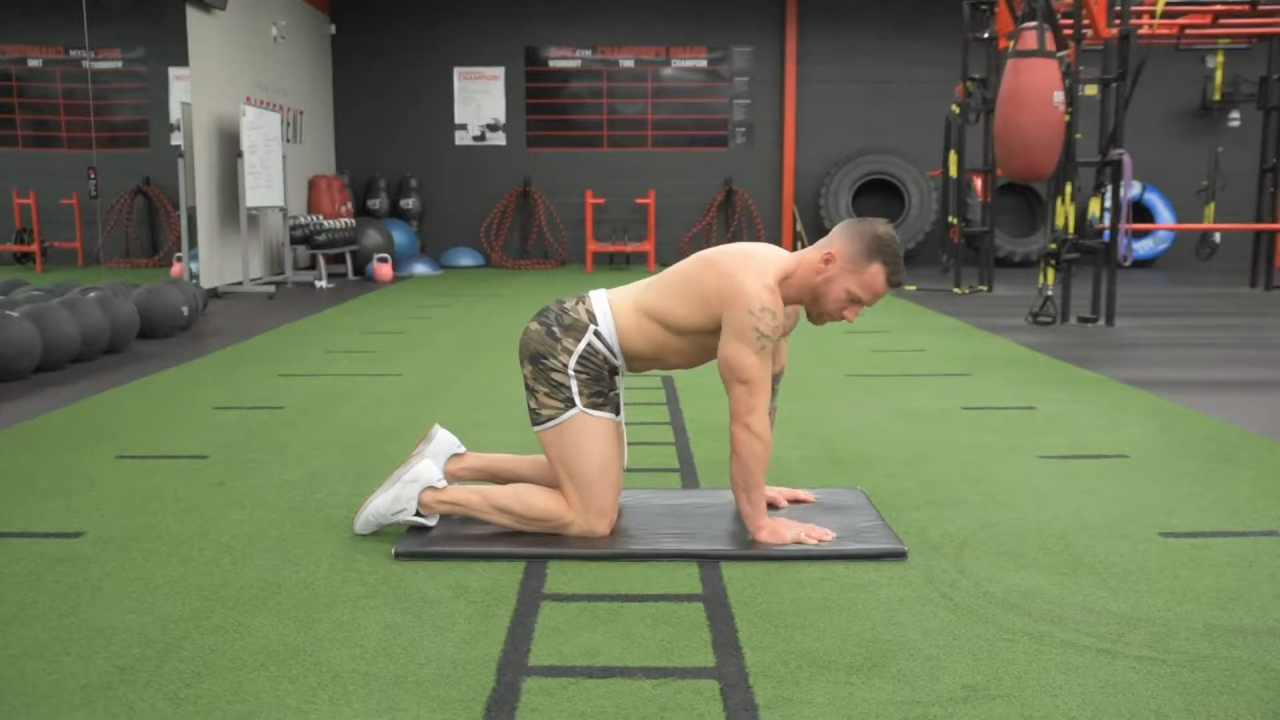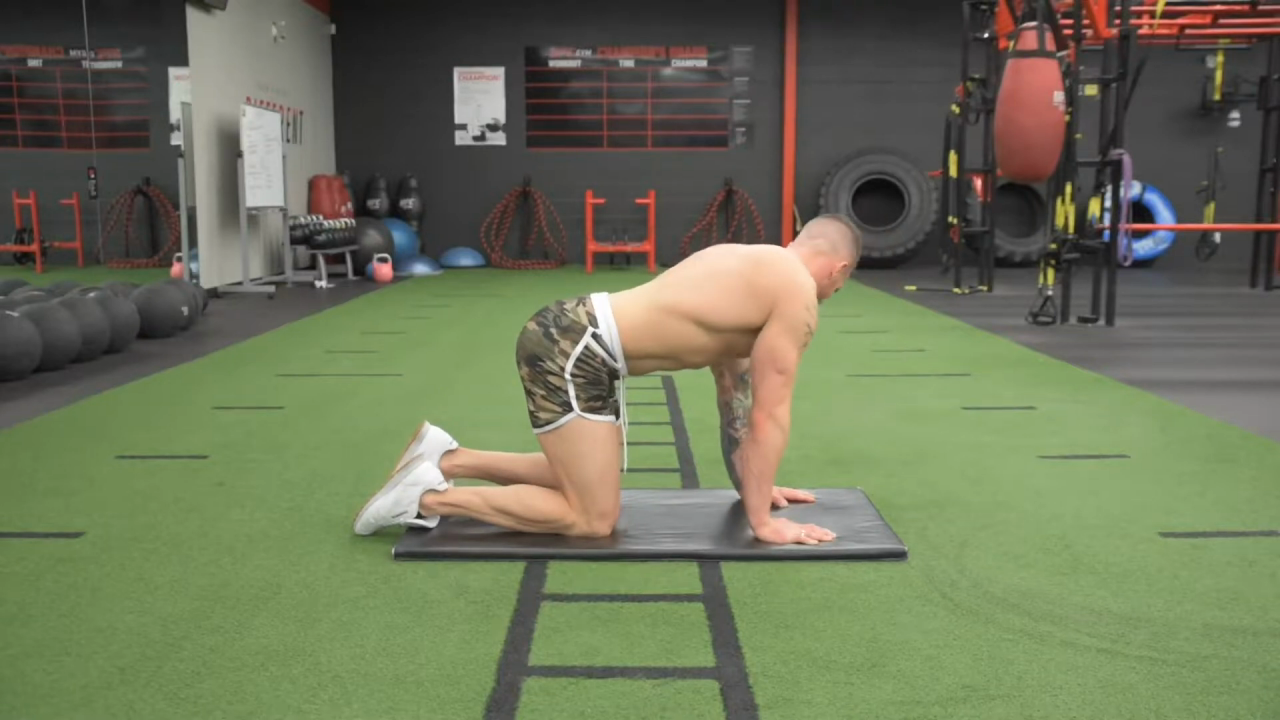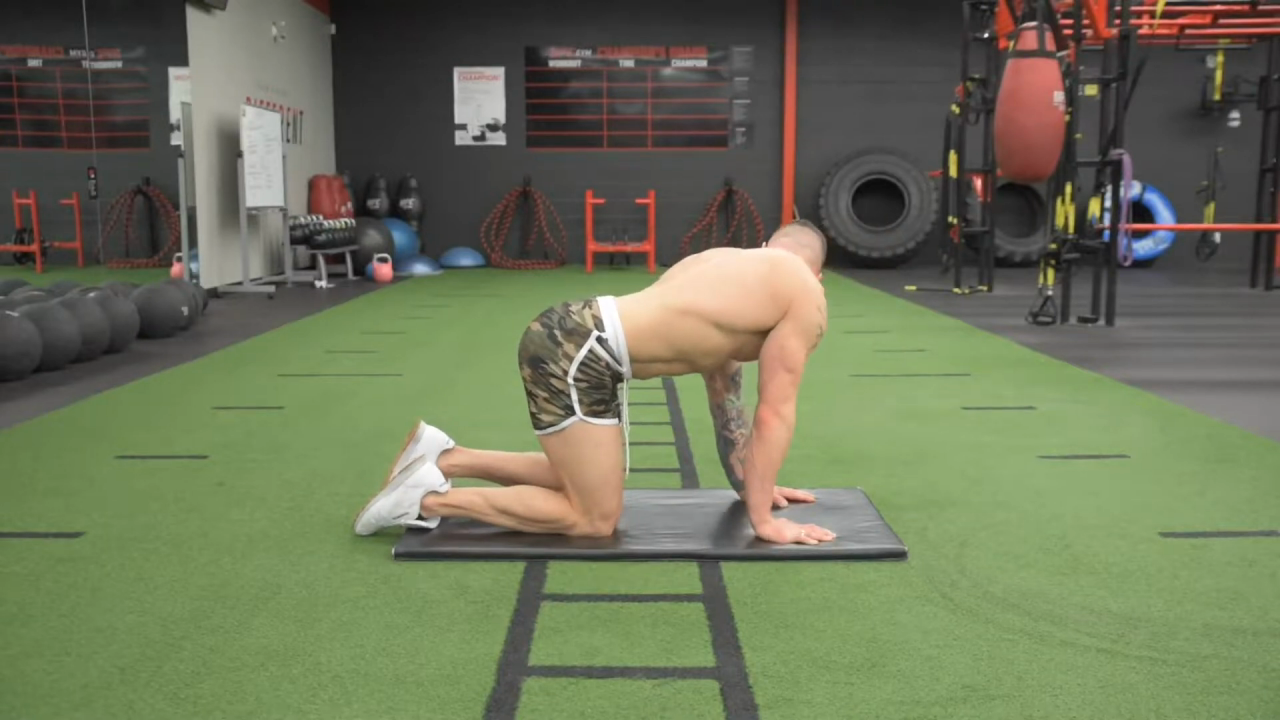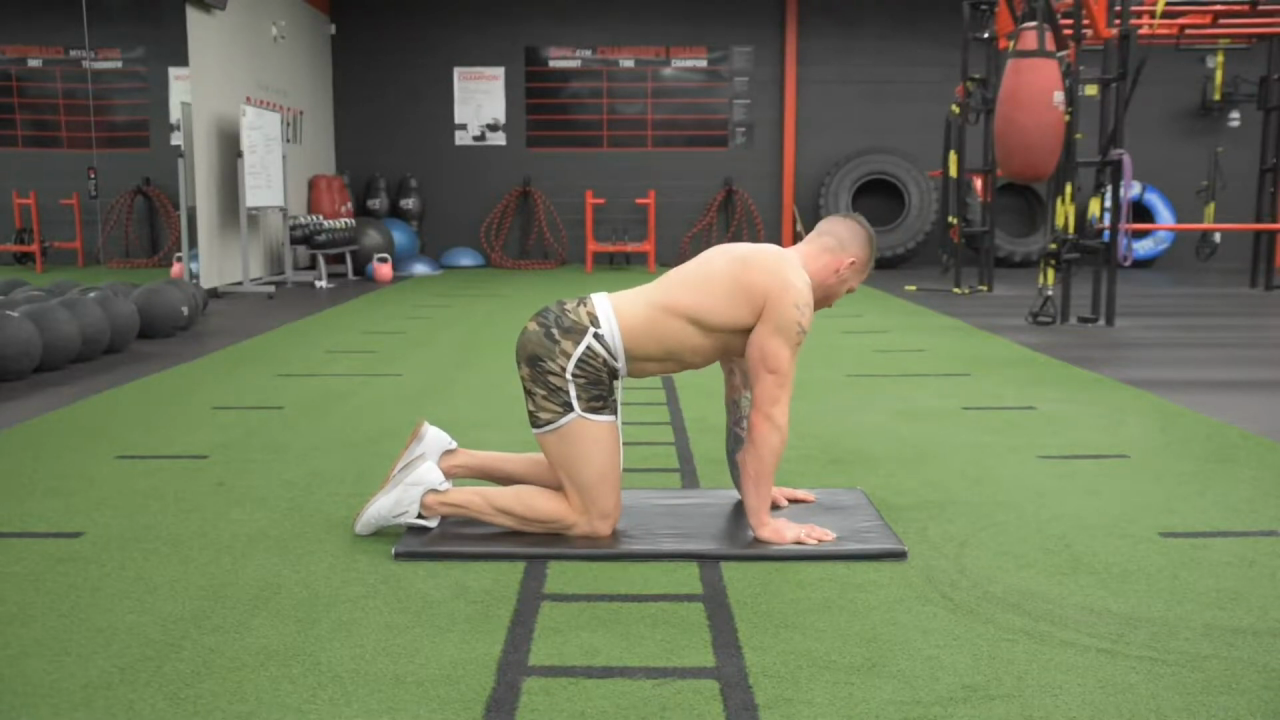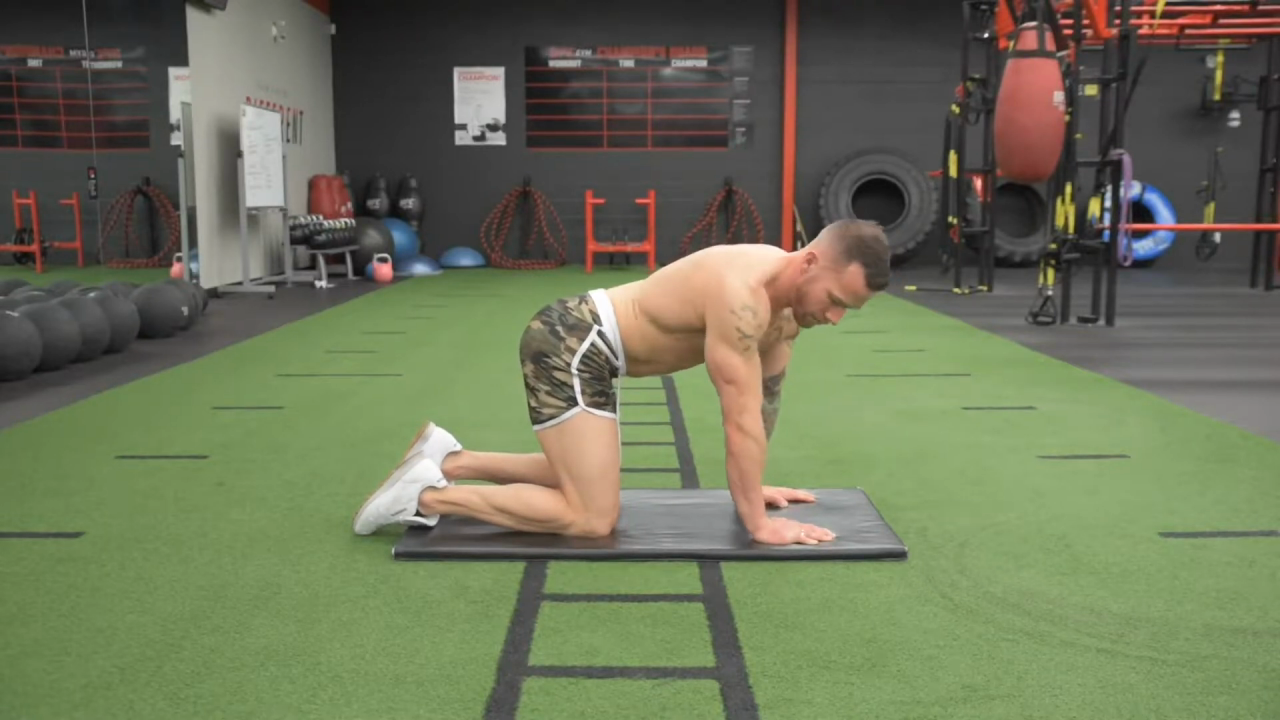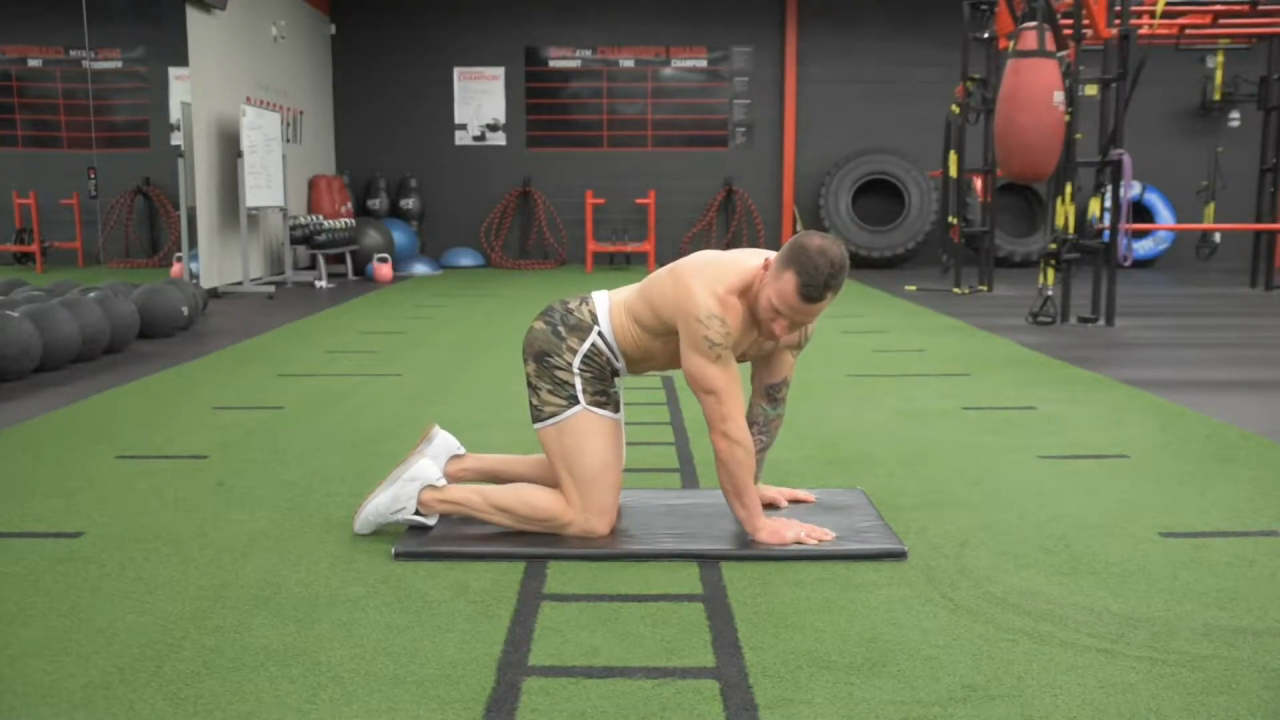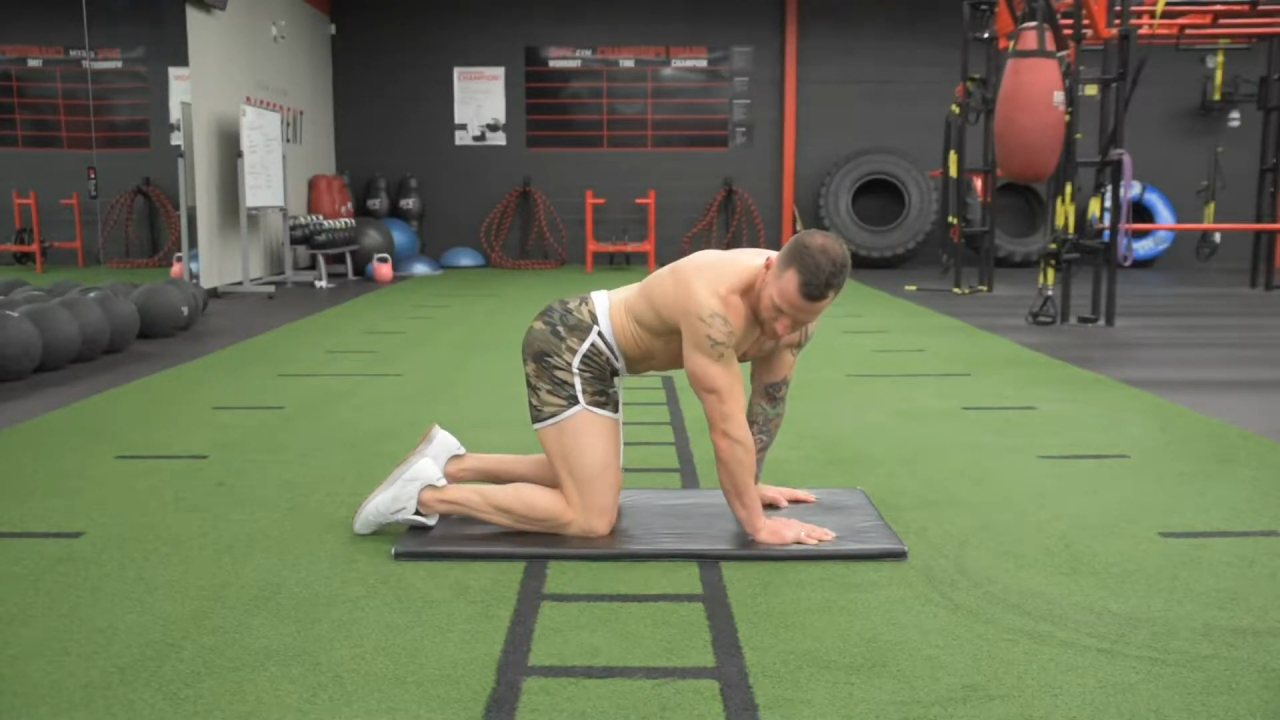
dt=0.7s
person 1, frame 1
left shoulder: (780, 291)
right shoulder: (757, 295)
left elbow: (764, 397)
right elbow: (748, 421)
left wrist: (753, 487)
right wrist: (759, 522)
left hip: (580, 347)
right hip: (566, 349)
left knee: (587, 481)
right knee: (593, 518)
left ankle: (453, 463)
right ankle: (428, 495)
person 1, frame 2
left shoulder: (754, 269)
right shoulder: (796, 292)
left elbow: (733, 392)
right elbow: (768, 415)
left wrist: (751, 486)
right wrist: (762, 520)
left hip: (569, 337)
right hip: (571, 354)
left knee: (582, 479)
right knee: (593, 520)
left ankle: (446, 459)
right ankle: (428, 496)
person 1, frame 3
left shoulder: (733, 262)
right shoulder: (806, 298)
left elbow: (725, 395)
right elbow: (776, 413)
left wrist: (750, 485)
right wrist: (762, 517)
left hip: (570, 336)
right hip: (576, 357)
left knee: (582, 477)
right knee: (595, 519)
left ankle: (442, 458)
right ankle: (428, 498)
person 1, frame 4
left shoulder: (757, 270)
right shoulder: (791, 292)
left elbow: (742, 393)
right elbow: (769, 415)
left wrist: (752, 487)
right wrist: (761, 520)
left hip: (568, 337)
right hip: (571, 353)
left knee: (583, 478)
right knee: (594, 519)
left ankle: (446, 459)
right ankle: (428, 496)
person 1, frame 5
left shoulder: (795, 294)
right shoulder: (743, 296)
left elbow: (766, 398)
right elbow: (742, 423)
left wrist: (751, 486)
right wrist: (758, 522)
left hip: (584, 347)
right hip: (566, 346)
left knee: (586, 478)
right knee: (593, 518)
left ankle: (449, 460)
right ankle: (427, 494)
person 1, frame 6
left shoulder: (794, 304)
right shoulder: (712, 302)
left elbow: (769, 404)
right elbow: (727, 429)
left wrist: (751, 485)
right wrist: (757, 524)
left hip: (592, 352)
right hip: (567, 346)
left knee: (589, 479)
right knee: (592, 518)
left ankle: (452, 462)
right ankle: (426, 493)
person 1, frame 7
left shoulder: (795, 302)
right shoulder: (716, 302)
left elbow: (768, 403)
right elbow: (728, 428)
left wrist: (750, 485)
right wrist: (755, 523)
left hip: (589, 352)
right hip: (567, 346)
left knee: (589, 479)
right knee: (592, 518)
left ankle: (452, 463)
right ankle: (425, 494)
